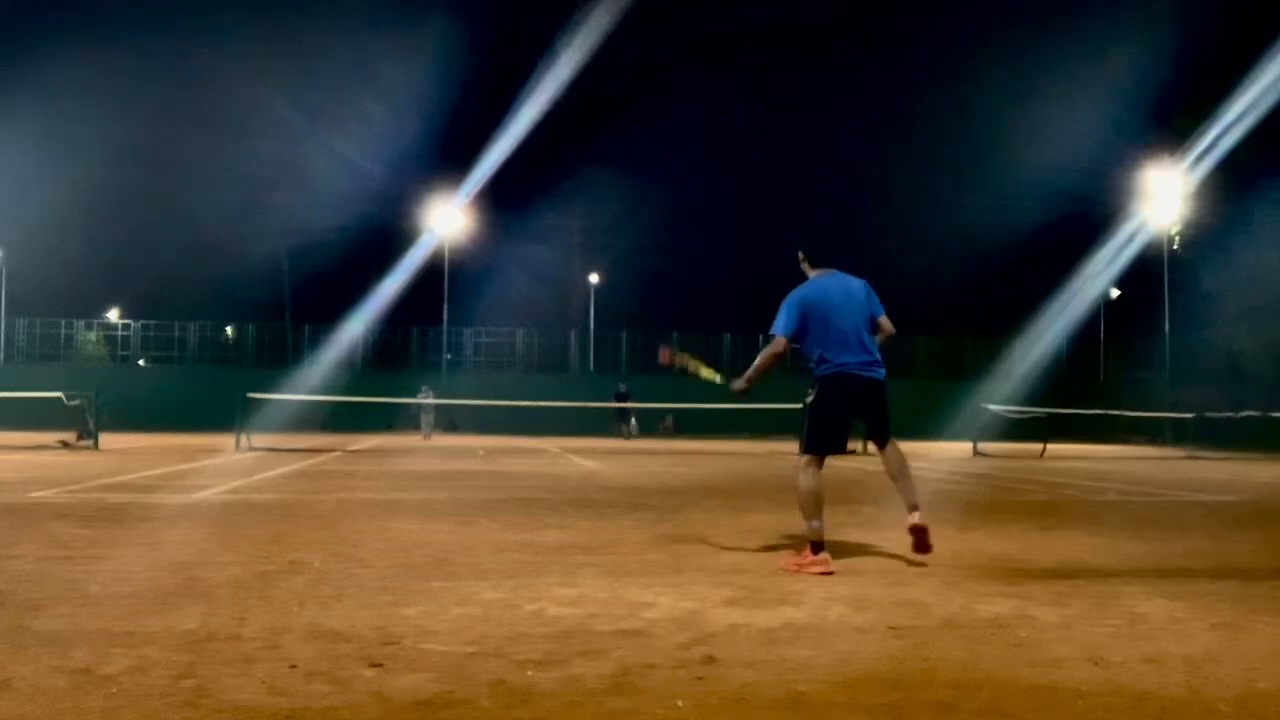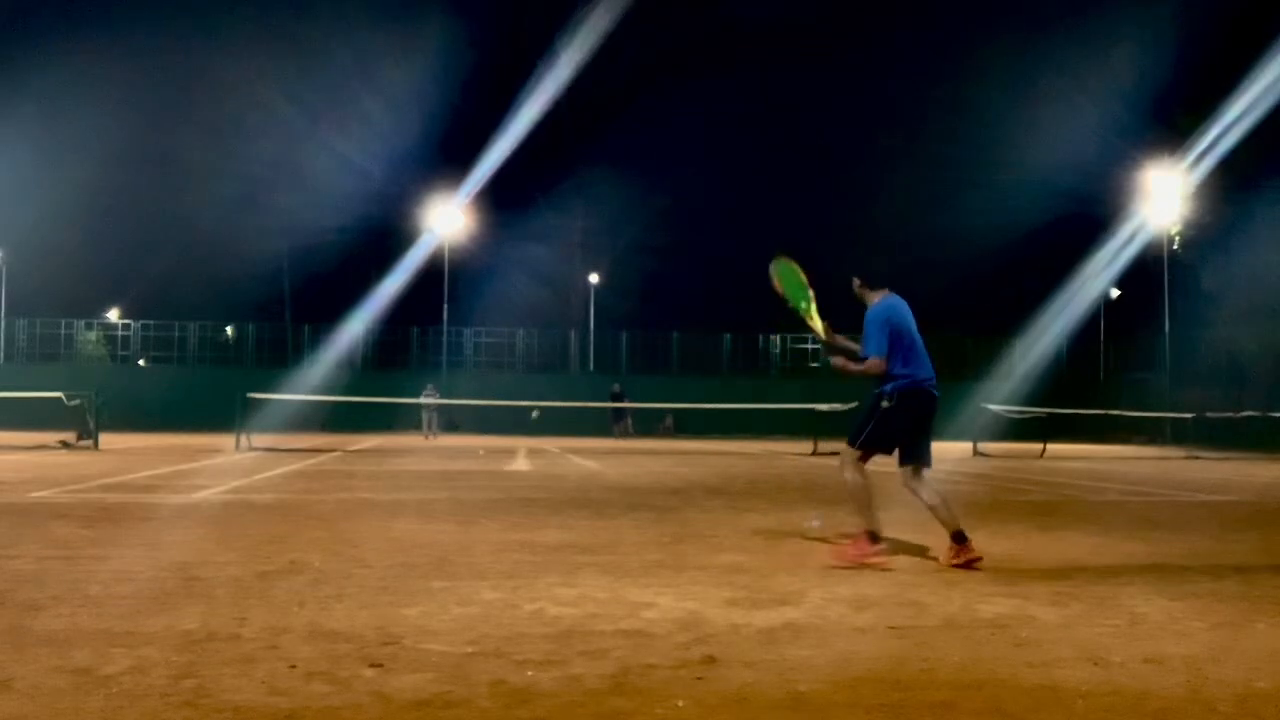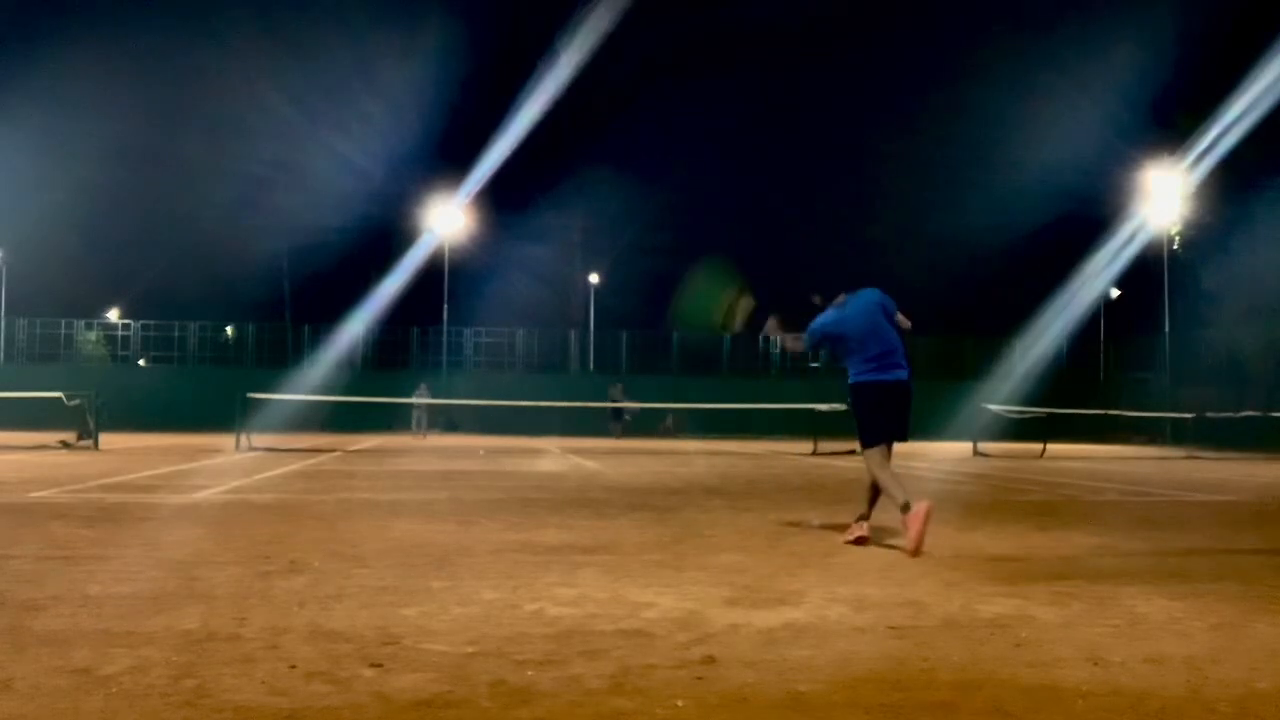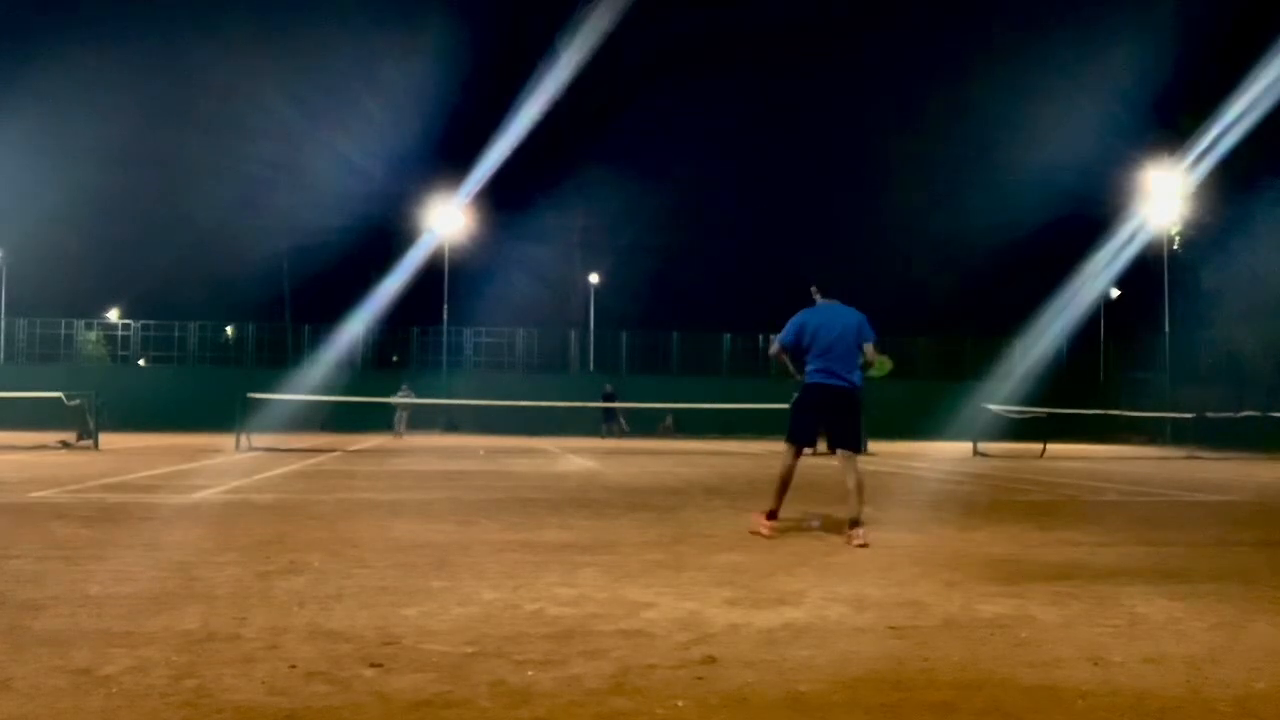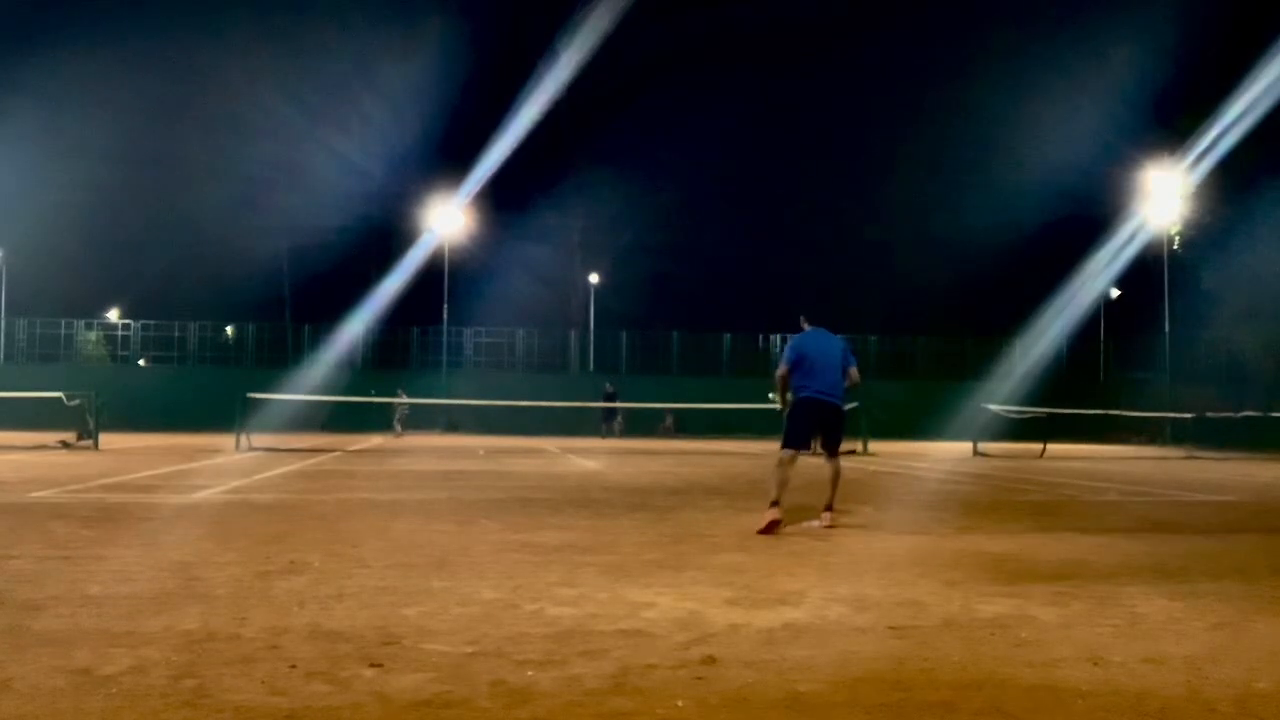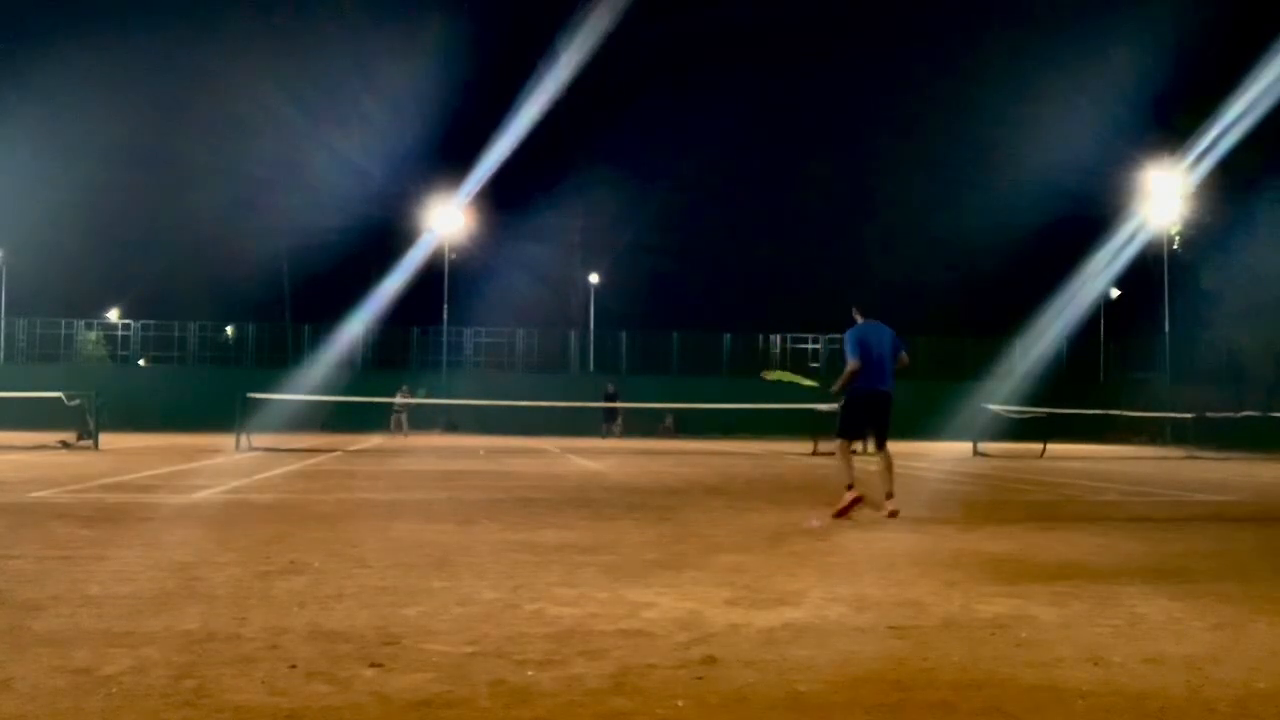
dt=0.7s
person 1, frame 1
left shoulder: (799, 297)
right shoulder: (860, 286)
left elbow: (777, 347)
right elbow: (887, 330)
left wrist: (745, 380)
left hip: (833, 383)
right hip: (872, 379)
left knee: (808, 464)
right knee: (885, 443)
left ankle: (816, 552)
right ankle: (914, 514)
person 1, frame 2
left shoulder: (877, 313)
right shoulder: (894, 303)
left elbow: (876, 366)
left wrist: (844, 366)
right wrist: (837, 341)
left hip: (901, 395)
right hip: (923, 395)
left knee: (851, 460)
right knee: (914, 477)
left ankle: (871, 541)
right ankle: (962, 545)
person 1, frame 3
left shoulder: (825, 324)
right shoulder: (873, 296)
left elbow: (799, 345)
right elbow: (905, 325)
left hip: (866, 388)
right hip: (899, 384)
left knee: (875, 460)
right knee: (881, 456)
left ankle: (909, 509)
right ankle: (862, 522)
person 1, frame 4
left shoulder: (804, 317)
right shoulder: (857, 318)
left elbow: (775, 351)
right elbow: (870, 357)
left wrist: (792, 369)
left hip: (814, 390)
right hip: (847, 394)
left knee: (792, 453)
right knee: (849, 461)
left ankle: (771, 519)
right ankle: (856, 528)
person 1, frame 5
left shoulder: (798, 341)
right shoulder: (839, 343)
left elbow: (782, 373)
right elbow: (854, 378)
left wrist: (783, 400)
left hip: (805, 403)
right hip: (834, 407)
left knee: (785, 458)
right knee: (832, 456)
left ankle: (774, 509)
right ankle: (828, 512)
person 1, frame 6
left shoulder: (854, 333)
right shoulder: (888, 332)
left elbow: (854, 365)
right elbow: (903, 361)
left wrist: (839, 386)
left hip: (860, 393)
right hip: (884, 394)
left knee: (842, 445)
right knee: (881, 446)
left ankle: (851, 490)
right ankle: (888, 500)
